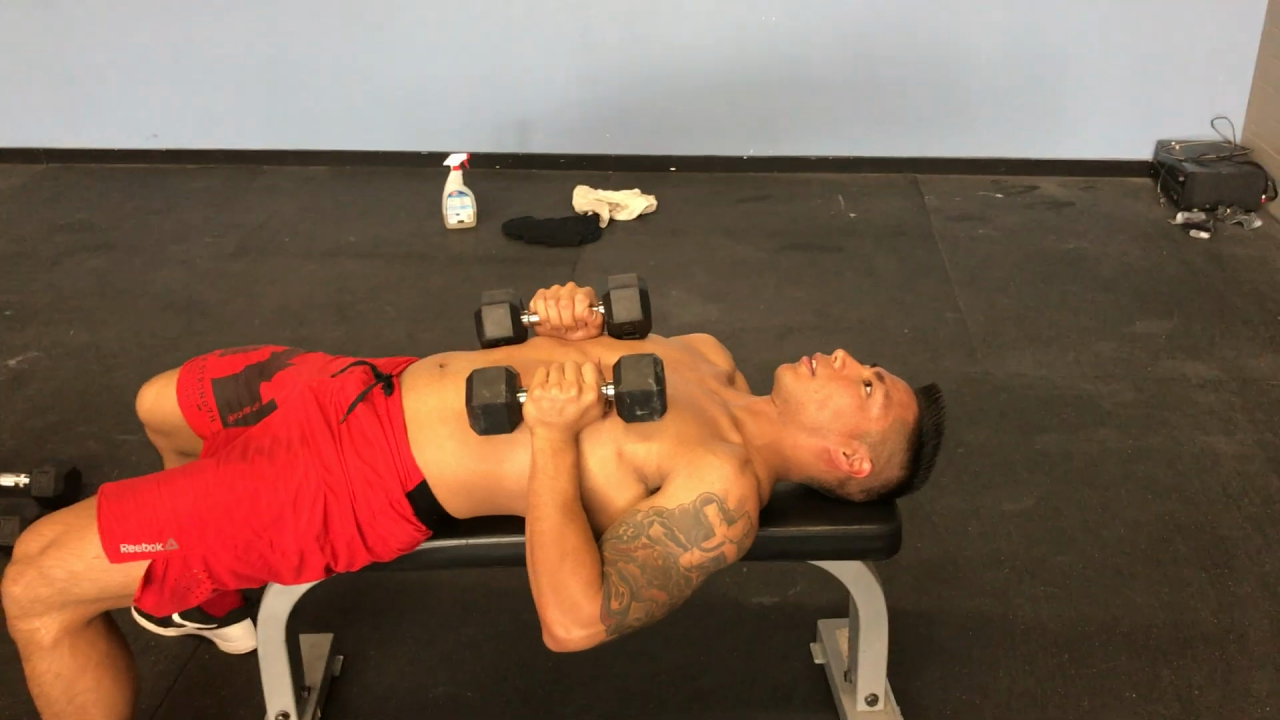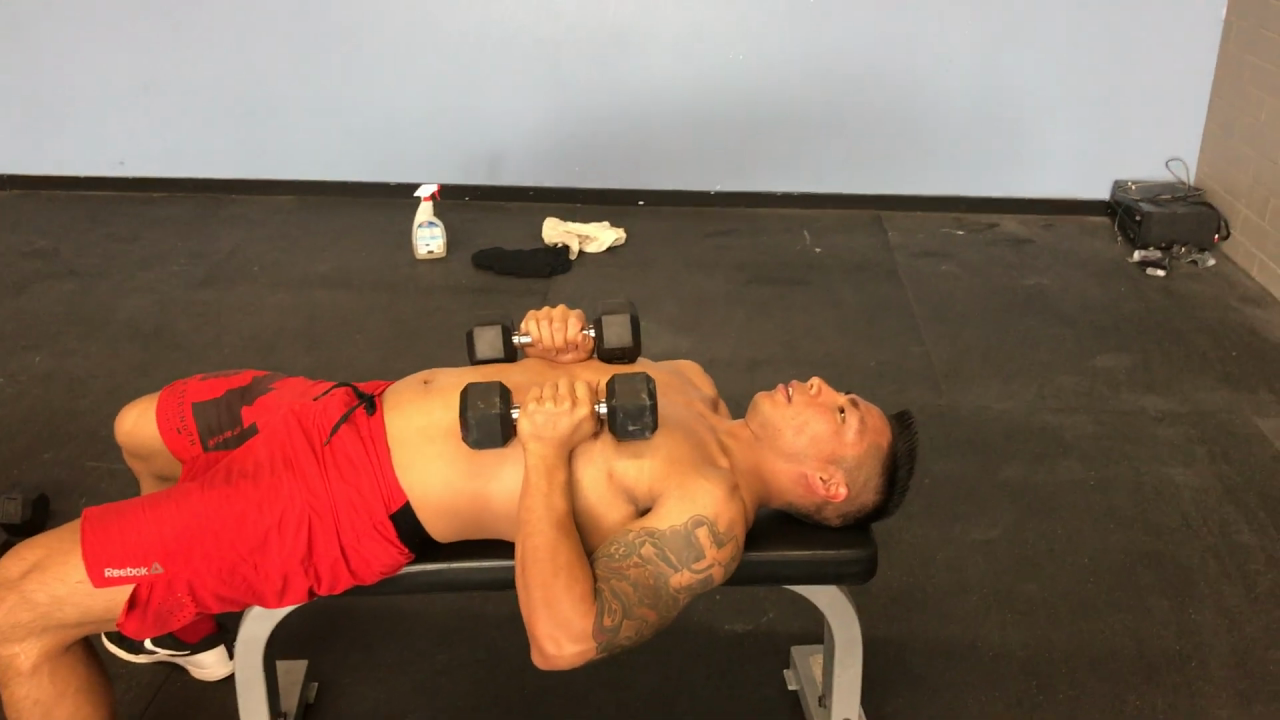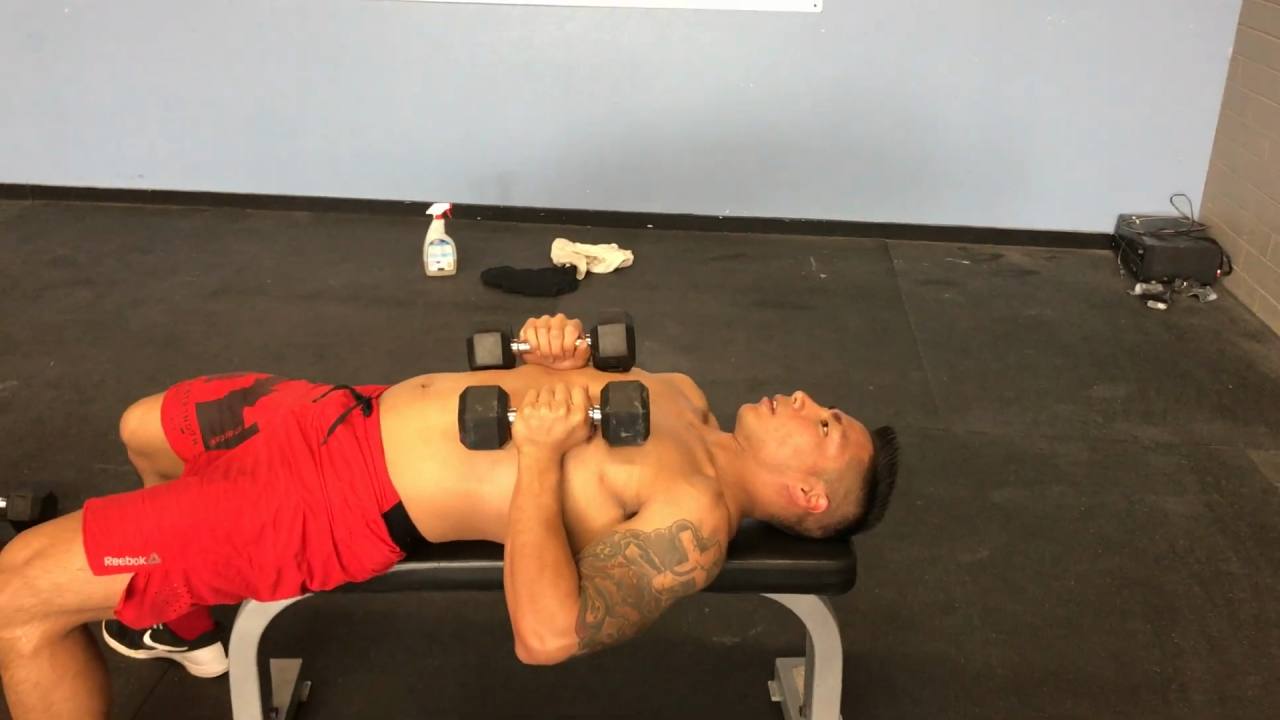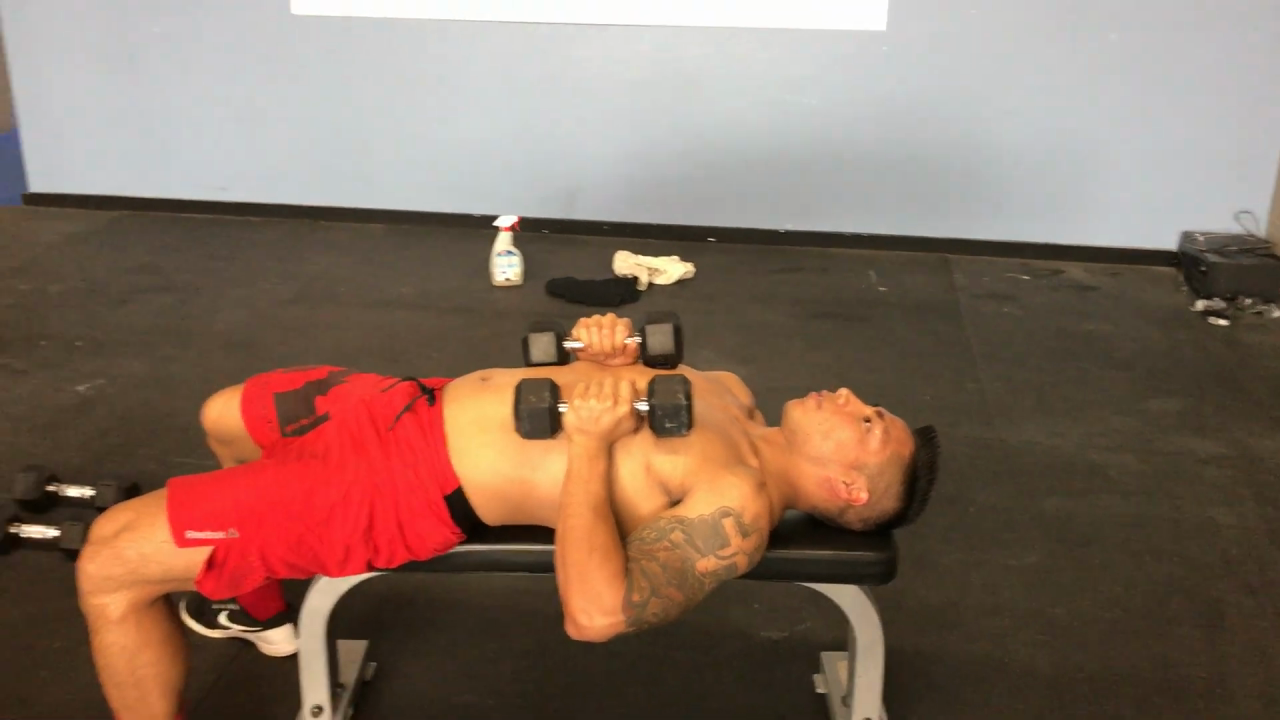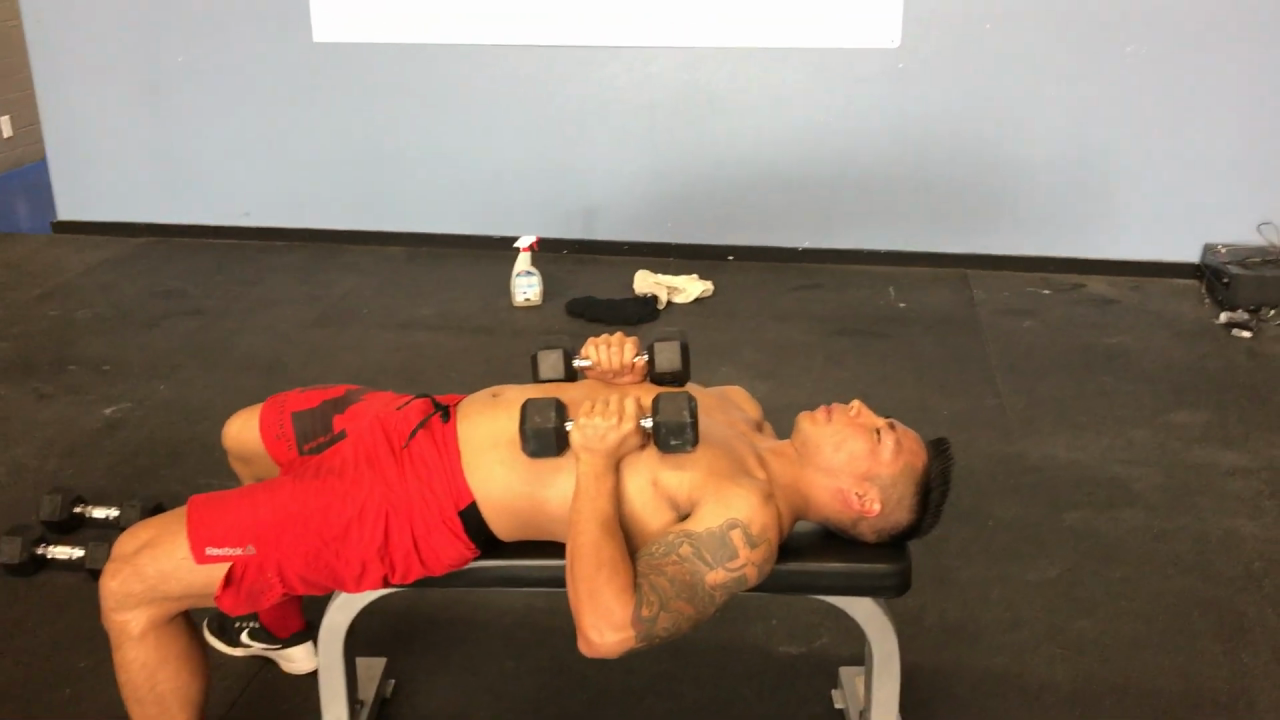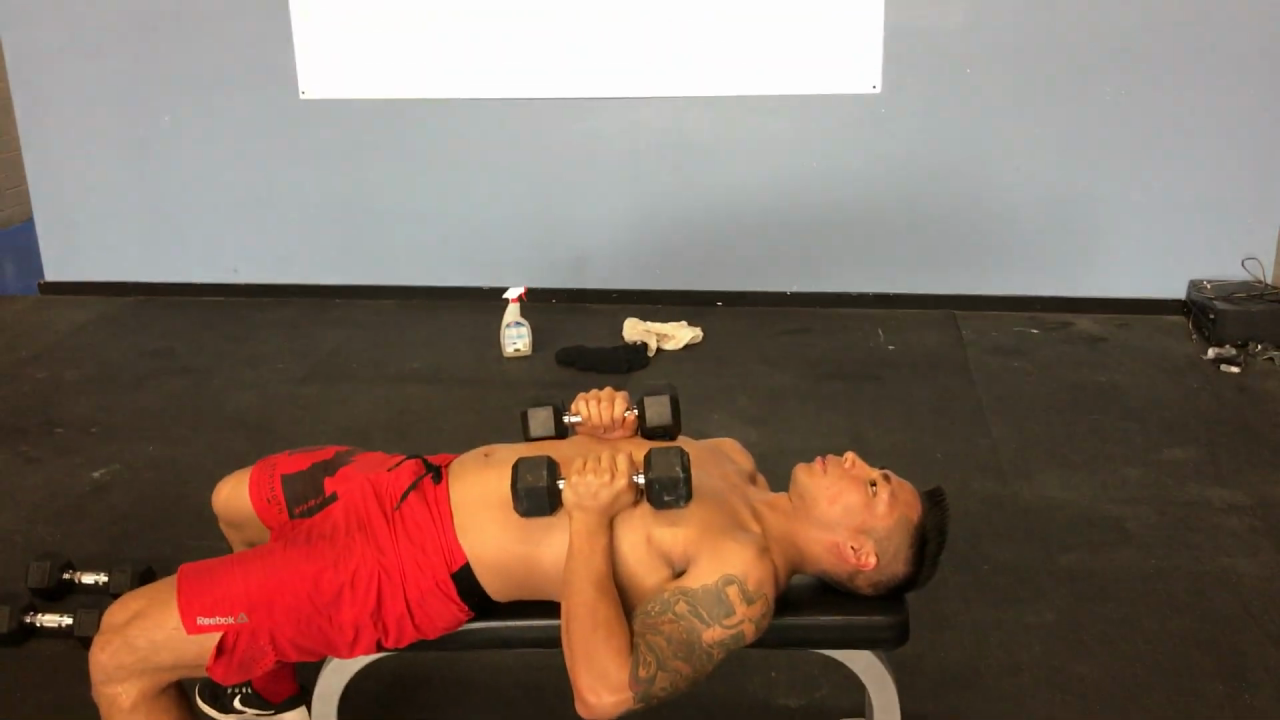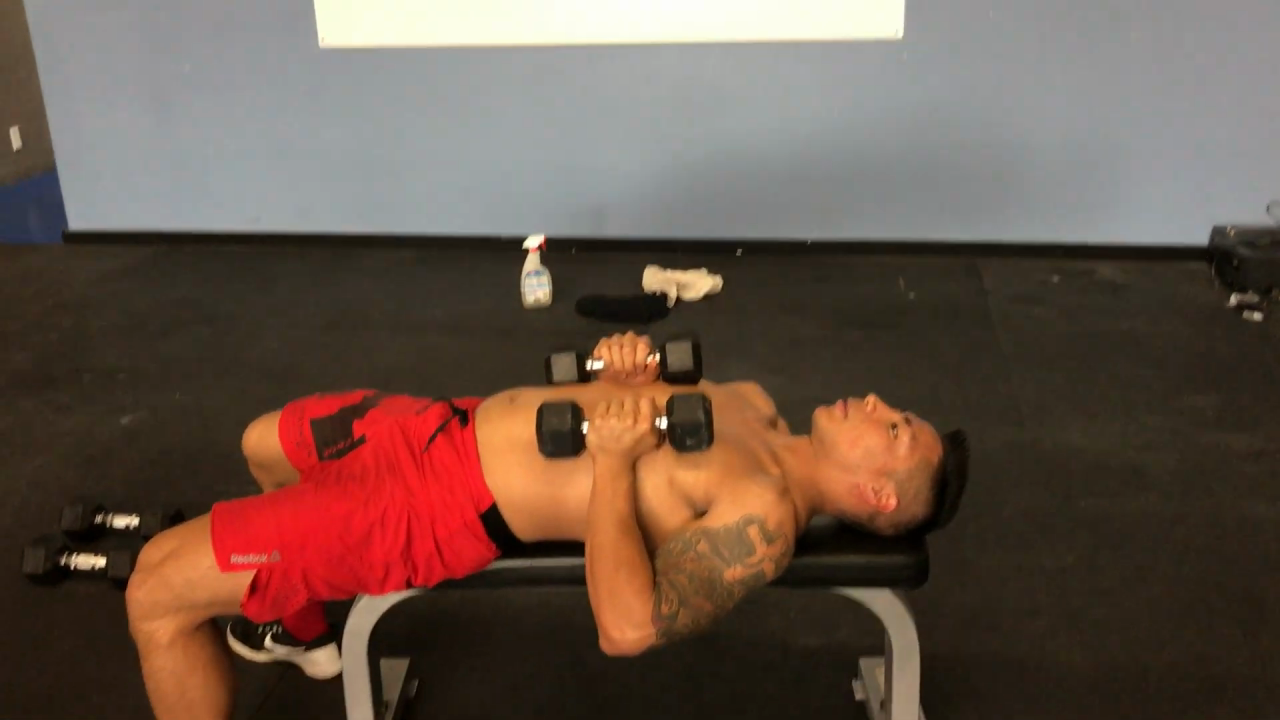
dt=0.7s
person 1, frame 1
left shoulder: (723, 495)
right shoulder: (711, 360)
left elbow: (572, 620)
right elbow: (603, 352)
left wrist: (552, 434)
right wrist: (568, 320)
left hip: (373, 479)
right knee: (163, 405)
right ankle: (208, 601)
person 1, frame 2
left shoulder: (710, 517)
right shoulder: (693, 384)
left elbow: (561, 639)
left wrist: (546, 450)
right wrist: (557, 345)
left hip: (351, 503)
right knee: (142, 431)
right ankle: (180, 623)
person 1, frame 3
left shoulder: (695, 523)
right shoulder: (682, 397)
left elbow: (544, 634)
left wrist: (539, 454)
right wrist: (552, 353)
left hip: (346, 502)
right knee: (146, 429)
right ankle: (181, 622)
person 1, frame 4
left shoulder: (738, 510)
right shoulder: (731, 395)
left elbow: (594, 612)
left wrist: (589, 442)
right wrist: (605, 348)
left hip: (408, 486)
left knee: (111, 562)
right knee: (225, 417)
right ankle: (255, 605)
person 1, frame 5
left shoulder: (748, 524)
right shoulder: (740, 409)
left elbow: (606, 628)
left wrist: (597, 459)
right wrist: (613, 370)
left hip: (427, 502)
left knee: (131, 578)
right knee: (245, 437)
right ankle: (278, 624)
person 1, frame 6
left shoulder: (742, 578)
right shoulder: (734, 462)
left wrist: (590, 518)
right wrist: (603, 431)
left hip: (417, 565)
left knee: (121, 649)
right knee: (235, 500)
person 1, frame 7
left shoulder: (763, 521)
right shoulder: (754, 408)
left elbow: (627, 627)
left wrist: (613, 461)
right wrist: (626, 372)
left hip: (443, 505)
left knee: (158, 587)
right knee: (265, 444)
right ankle: (303, 627)
